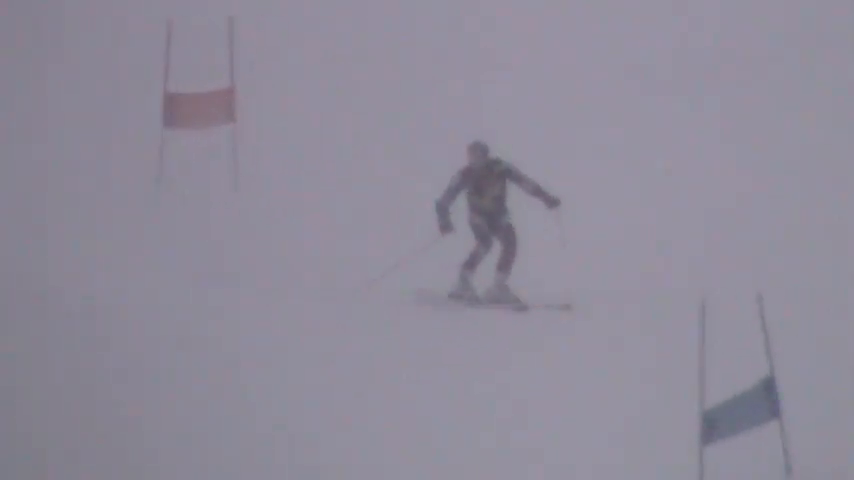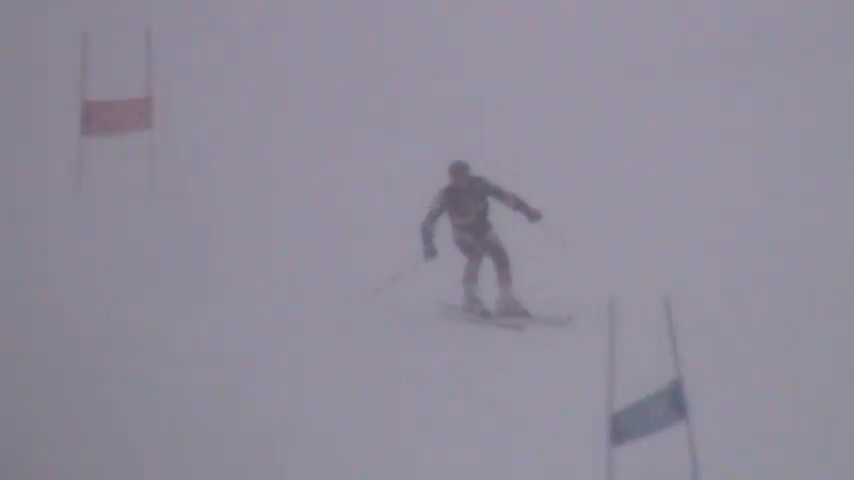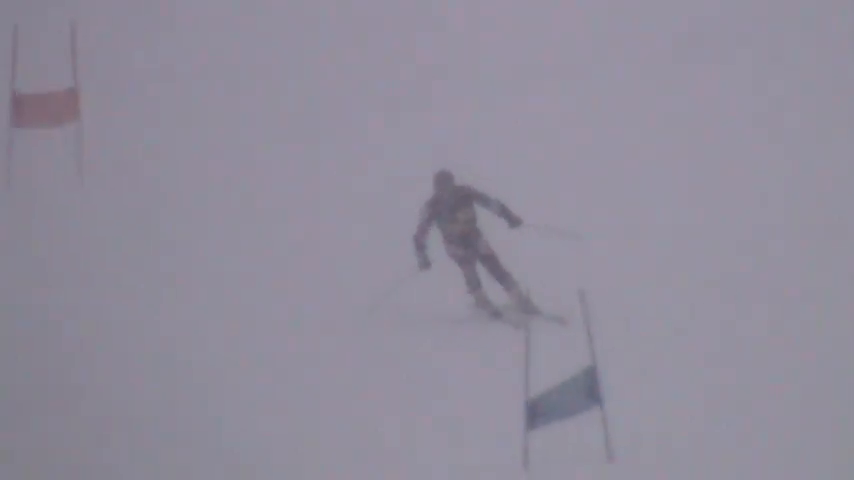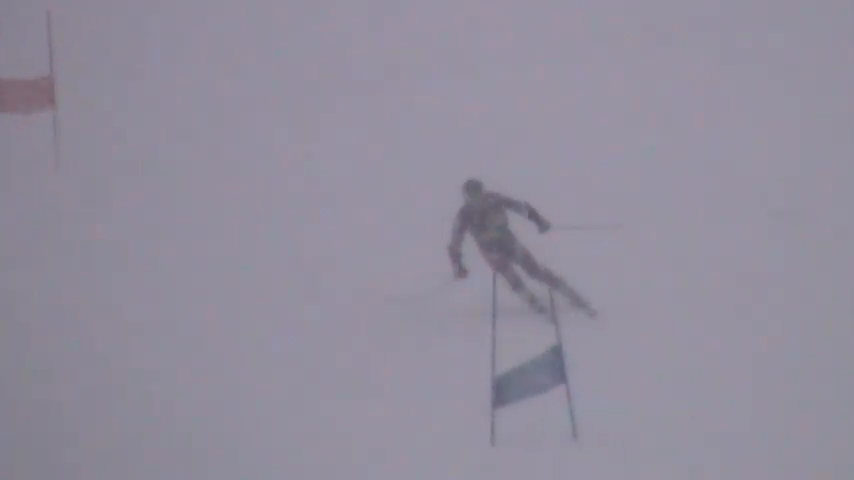
dt=0.1s
person 1, frame 1
left shoulder: (499, 167)
right shoulder: (464, 175)
left elbow: (524, 181)
right elbow: (443, 203)
left wrist: (546, 196)
right wrist: (443, 221)
left hip: (499, 215)
right hip: (478, 217)
left knee: (510, 244)
right knee: (484, 245)
left ankle: (498, 289)
right ankle: (463, 285)
person 1, frame 2
left shoulder: (479, 184)
right shoulder: (445, 195)
left elbow: (505, 195)
right elbow: (428, 223)
left wrist: (527, 209)
right wrist: (428, 246)
left hip: (484, 230)
right hip: (463, 235)
left knee: (501, 259)
right knee: (475, 257)
left ankle: (507, 301)
right ankle: (470, 298)
person 1, frame 3
left shoulder: (464, 192)
right shoulder: (431, 206)
left elbow: (489, 203)
right elbow: (420, 234)
left wrist: (509, 216)
right wrist: (422, 257)
left hip: (475, 238)
right hip: (455, 246)
left knee: (496, 268)
right knee: (469, 268)
left ankle: (521, 301)
right ankle: (481, 300)
person 1, frame 4
left shoulder: (493, 199)
right shoulder: (463, 216)
left elbow: (520, 206)
right elbow: (454, 244)
left wrist: (539, 221)
right wrist: (458, 266)
left hip: (510, 243)
right hip: (491, 252)
left knee: (536, 271)
right knee: (509, 274)
left ankle: (573, 296)
right ankle: (532, 300)
